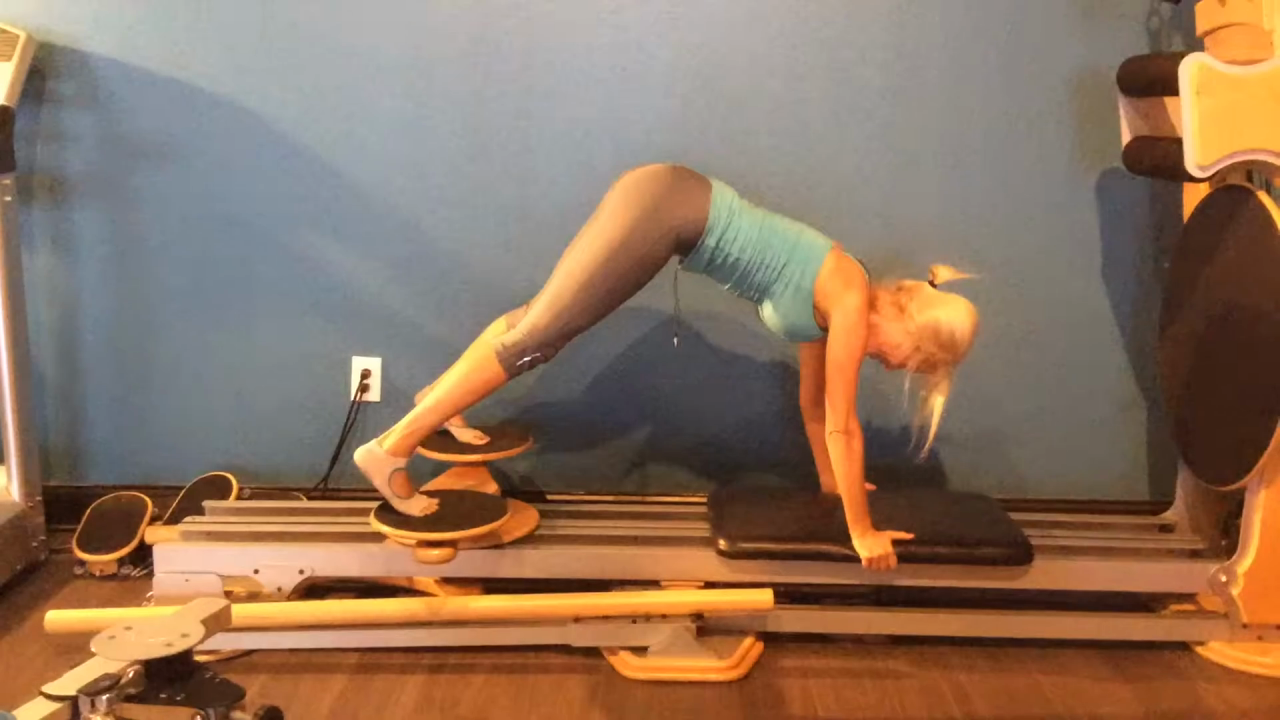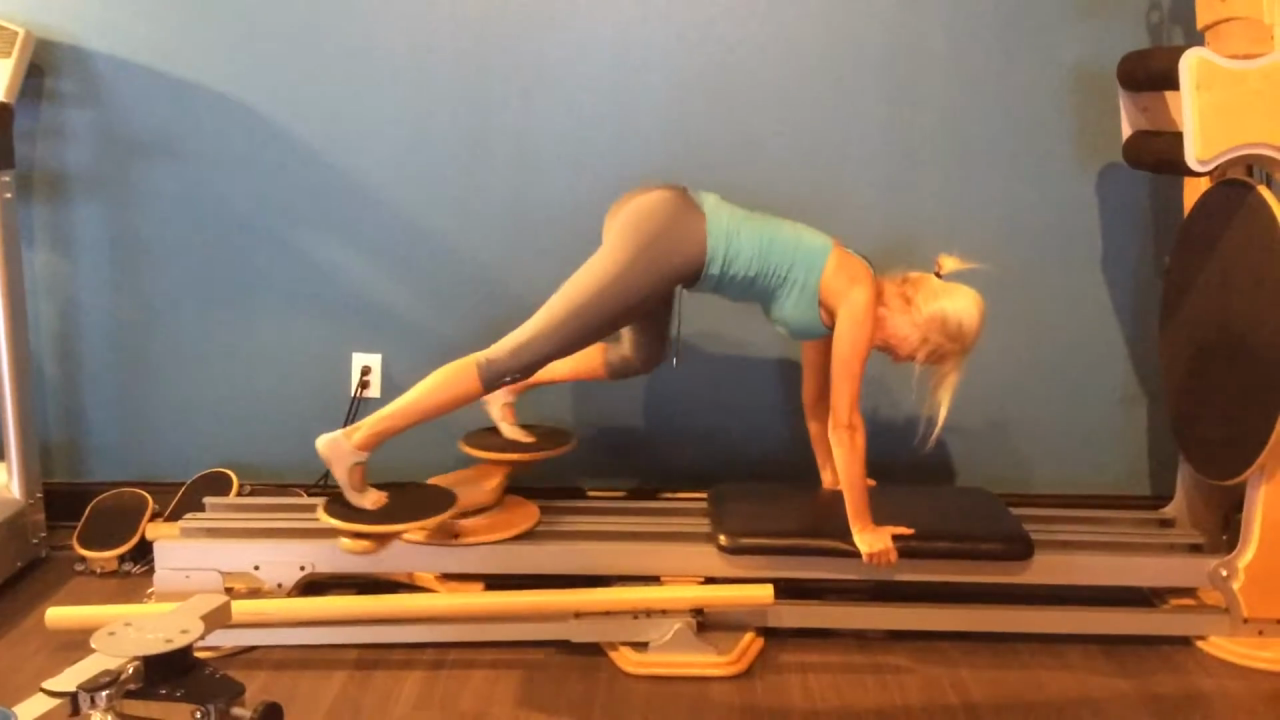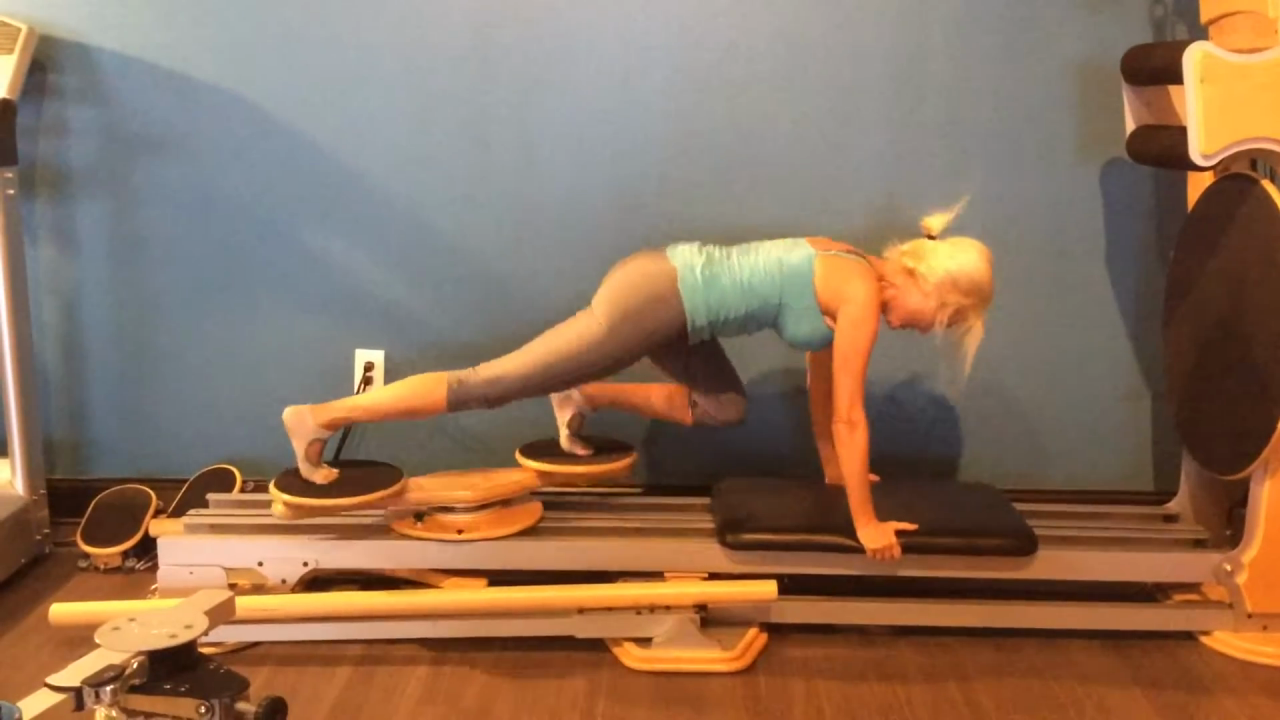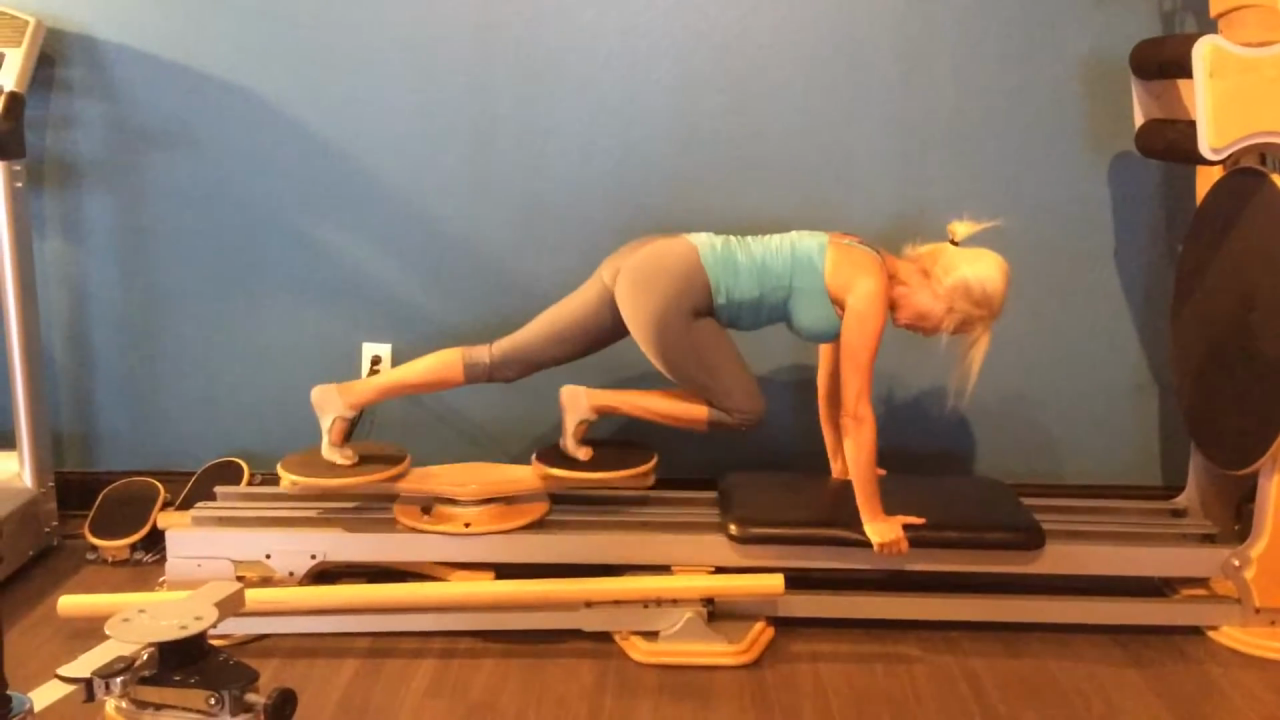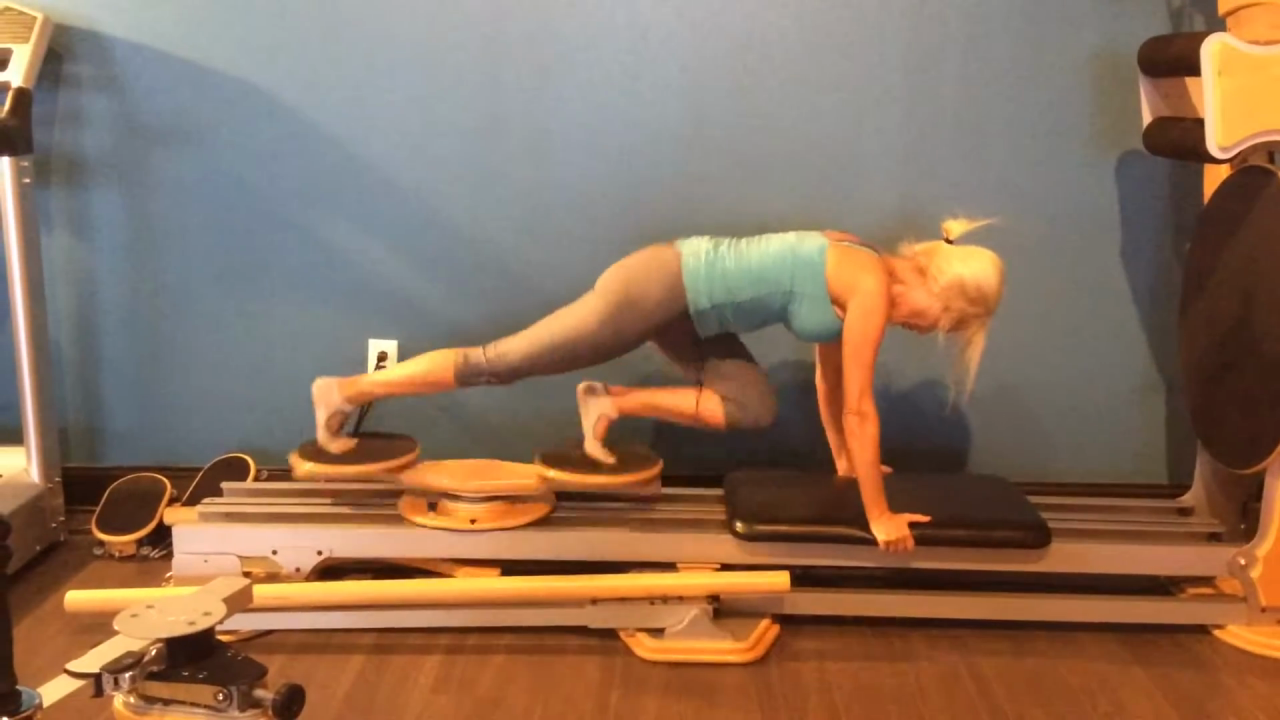
dt=1s
person 1, frame 1
left shoulder: (830, 305)
right shoulder: (852, 301)
left elbow: (813, 406)
right elbow: (841, 425)
left wrist: (832, 484)
right wrist: (862, 530)
left hip: (666, 205)
right hip: (664, 206)
left knee: (541, 314)
right knee: (537, 336)
left ankle: (440, 395)
right ankle: (391, 447)
person 1, frame 2
left shoulder: (835, 296)
right shoulder: (861, 295)
left elbow: (816, 401)
right elbow: (844, 420)
left wrist: (831, 477)
right wrist: (862, 526)
left hip: (666, 219)
right hip: (667, 235)
left knee: (641, 355)
right knee: (518, 354)
left ankle: (509, 394)
right ankle: (353, 441)
person 1, frame 3
left shoulder: (845, 273)
right shoulder: (864, 293)
left elbow: (821, 390)
right elbow: (848, 416)
left wrist: (836, 472)
right wrist: (866, 521)
left hip: (661, 286)
right hip: (647, 299)
left knee: (724, 408)
right knee: (490, 387)
left ankle: (582, 395)
right ankle: (318, 417)
person 1, frame 4
left shoulder: (858, 271)
right shoulder: (873, 287)
left elbow: (829, 384)
right elbow: (855, 412)
left wrist: (841, 469)
right wrist: (874, 515)
left hip: (649, 264)
right hip: (666, 290)
left knee: (500, 361)
right knee: (744, 410)
left ankle: (345, 397)
right ankle: (593, 401)
person 1, frame 5
left shoulder: (856, 272)
right shoulder: (873, 285)
left elbow: (828, 376)
right elbow: (858, 409)
left wrist: (846, 465)
right wrist: (879, 514)
left hip: (681, 293)
right hip: (657, 293)
left knee: (756, 410)
right knee: (492, 364)
left ankle: (616, 403)
right ankle: (344, 391)
